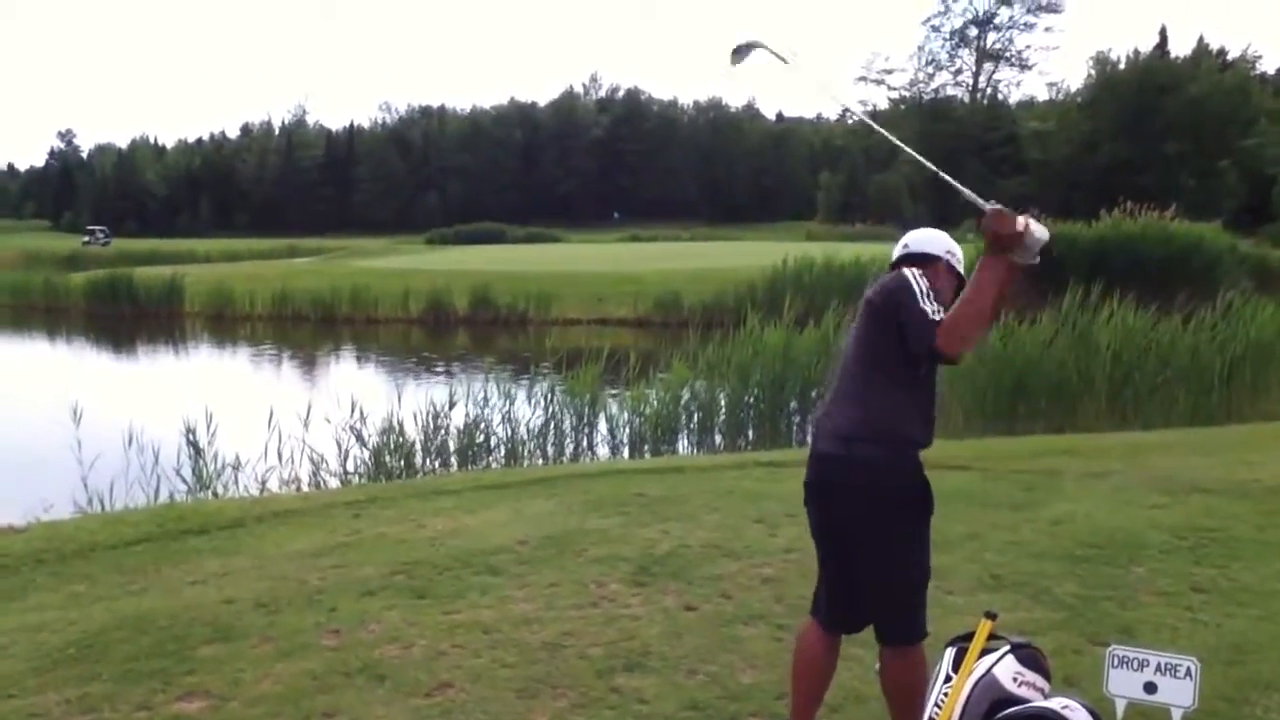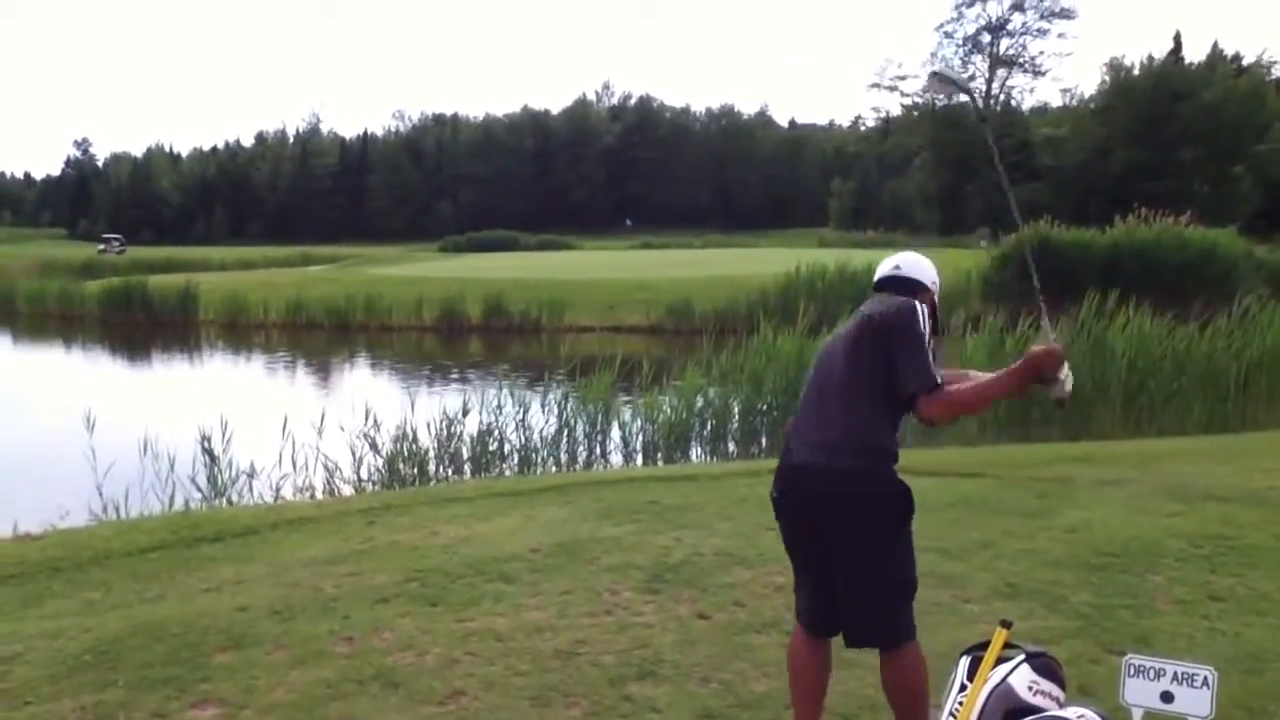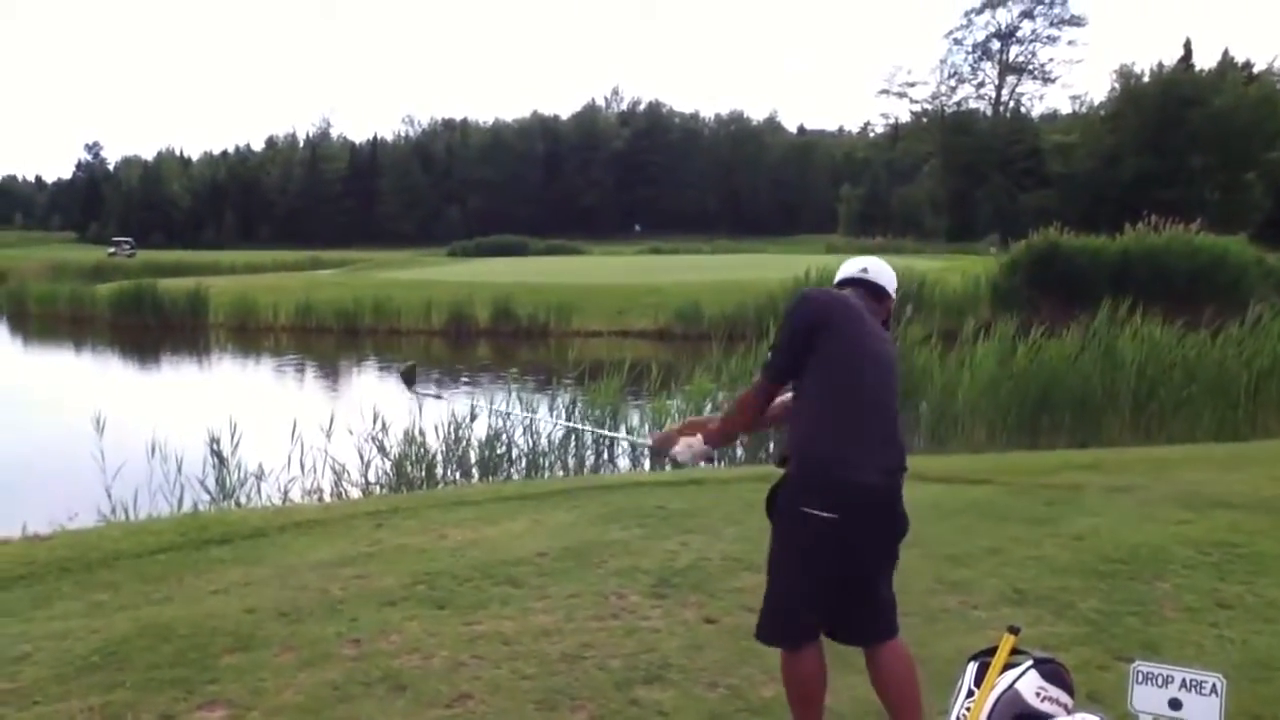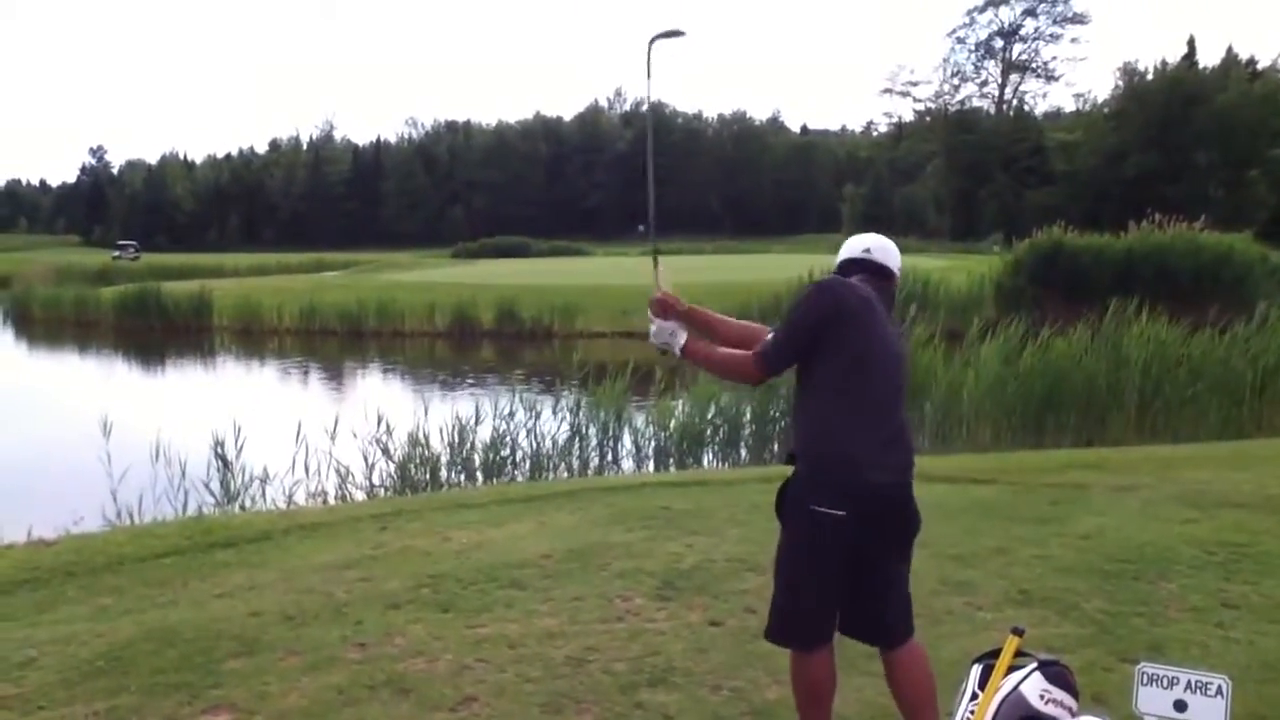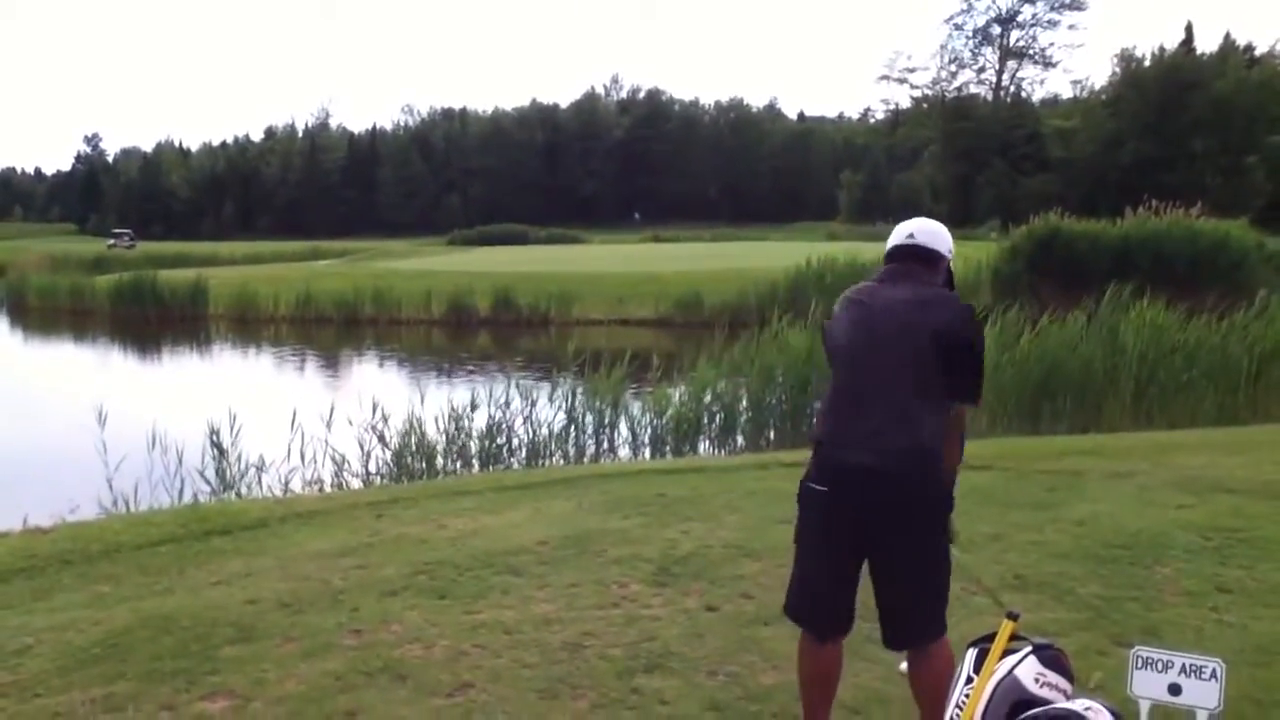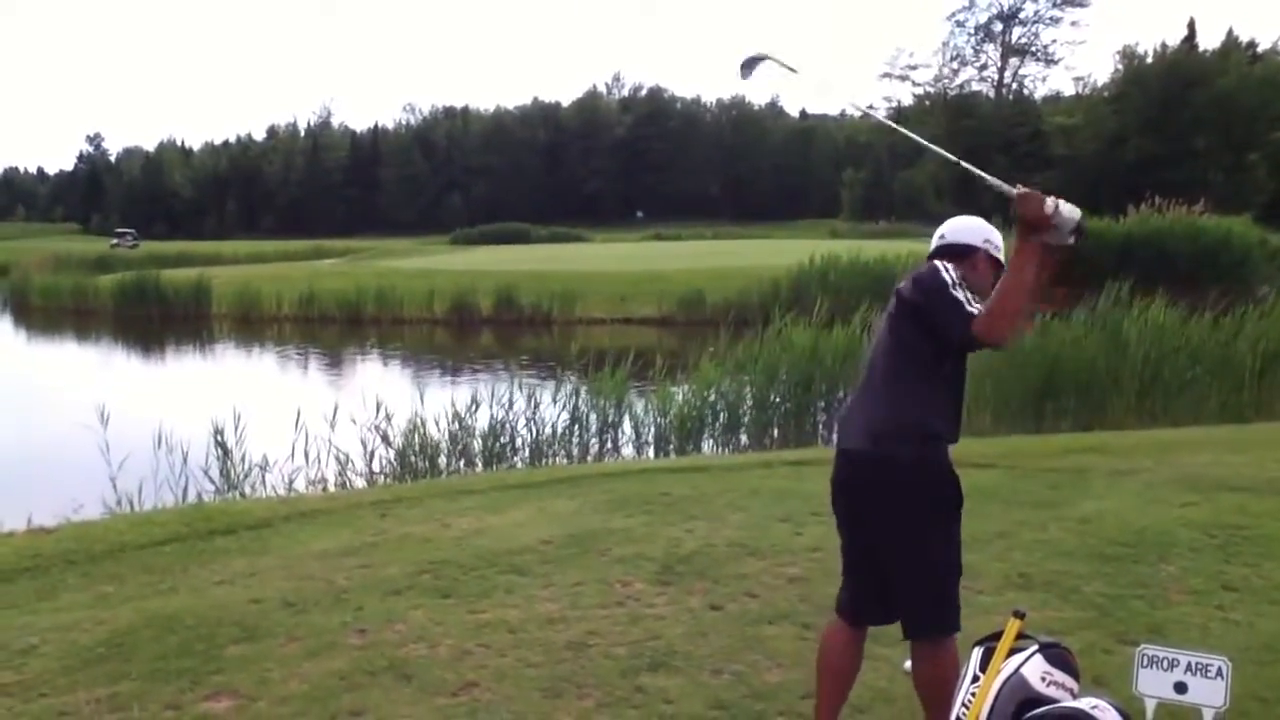
dt=0.4s
person 1, frame 1
left shoulder: (885, 304)
right shoulder: (905, 283)
left elbow: (958, 330)
right elbow: (951, 343)
left wrist: (1005, 256)
right wrist: (997, 255)
left hip: (829, 468)
right hip: (878, 473)
left knee: (829, 612)
right knee: (900, 626)
person 1, frame 2
left shoulder: (856, 325)
right shoulder: (906, 312)
left elbow: (940, 382)
right elbow: (934, 407)
left wrist: (1018, 375)
right wrist: (1021, 373)
left hip: (796, 481)
right hip: (857, 483)
left knee: (812, 621)
right knee: (893, 631)
person 1, frame 3
left shoulder: (813, 306)
right shoulder: (881, 349)
left elbow: (765, 392)
left wrist: (709, 434)
right wrist: (707, 428)
left hip: (818, 496)
right hip: (878, 503)
left knee: (798, 631)
right knee: (878, 631)
person 1, frame 4
left shoulder: (832, 296)
right shoulder: (887, 330)
left elbow: (757, 368)
right elbow: (770, 339)
left wrist: (679, 341)
right wrist: (687, 311)
left hip: (828, 493)
right hip: (891, 496)
left knee: (808, 633)
right knee: (896, 633)
person 1, frame 5
left shoulder: (848, 306)
right shoulder: (956, 317)
right elbow: (952, 417)
right wrist: (940, 481)
left hip: (834, 476)
right hip: (912, 483)
left knee: (822, 622)
right knee: (924, 631)
person 1, frame 6
left shoulder: (923, 296)
right shoulder: (936, 278)
left elbow: (989, 320)
right elbow: (996, 330)
left wrist: (1033, 242)
right wrist: (1031, 239)
left hip: (859, 466)
right hip: (903, 469)
left knee: (855, 609)
right knee: (931, 622)
